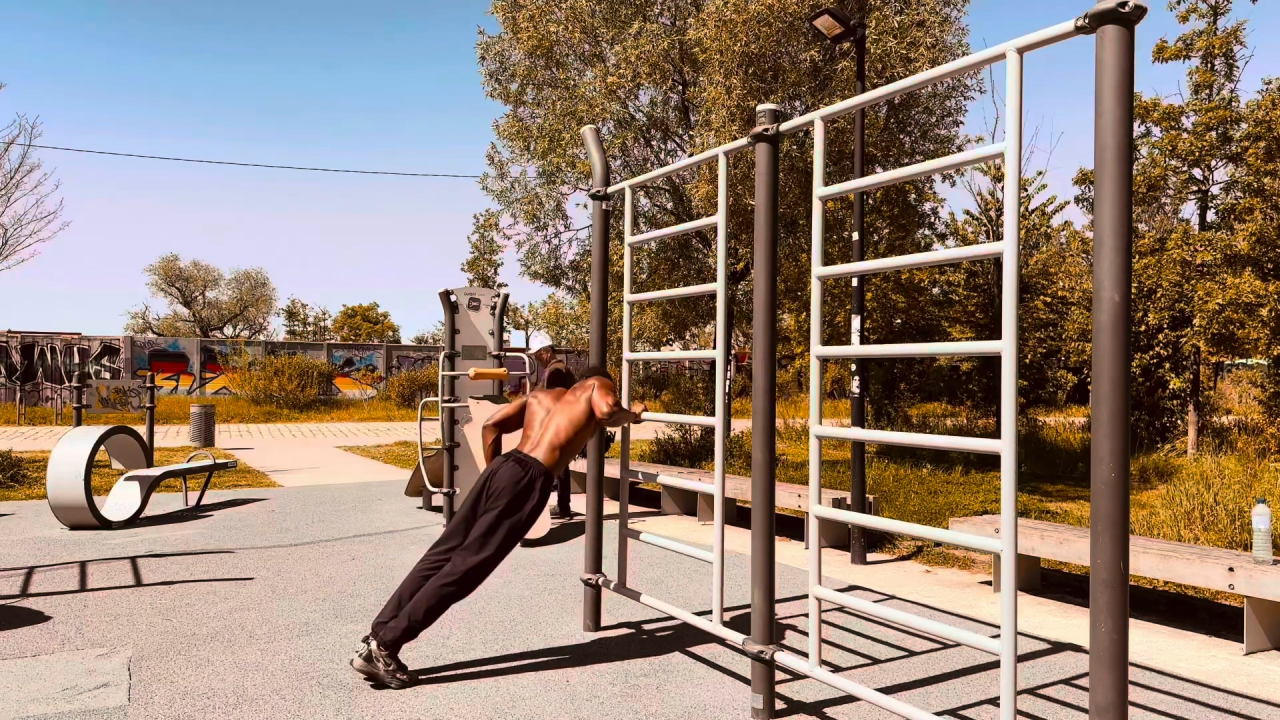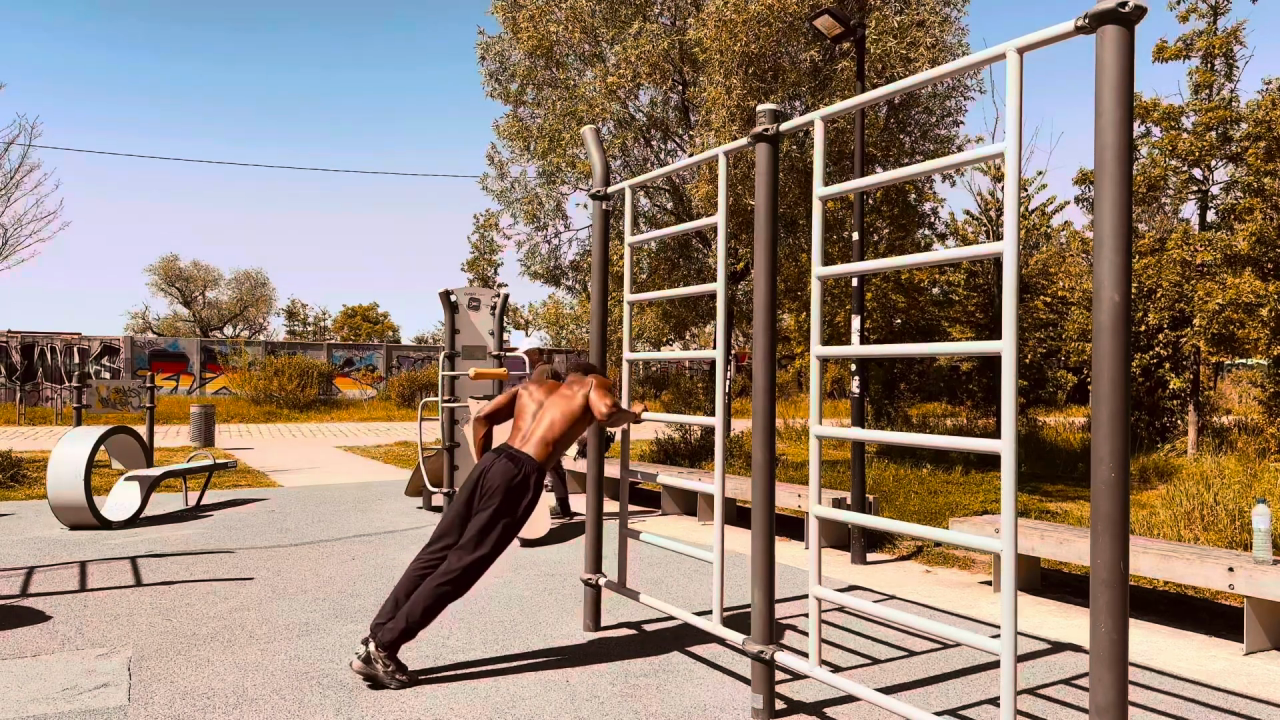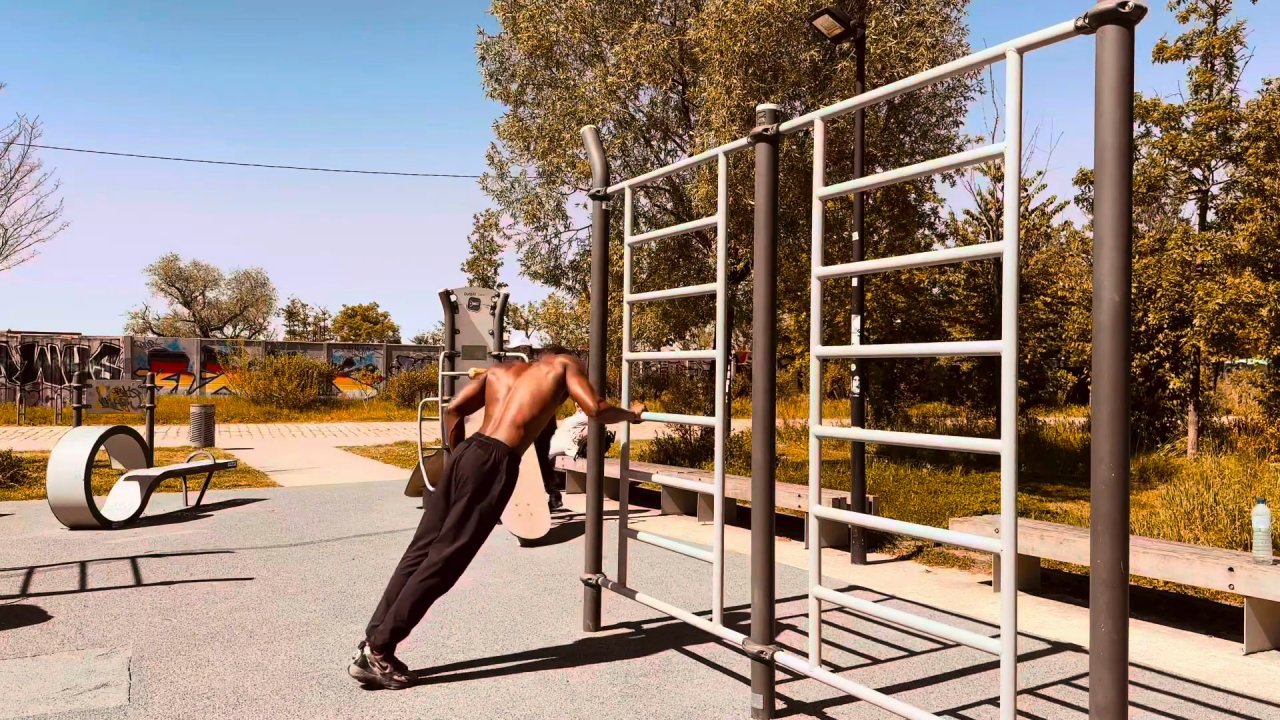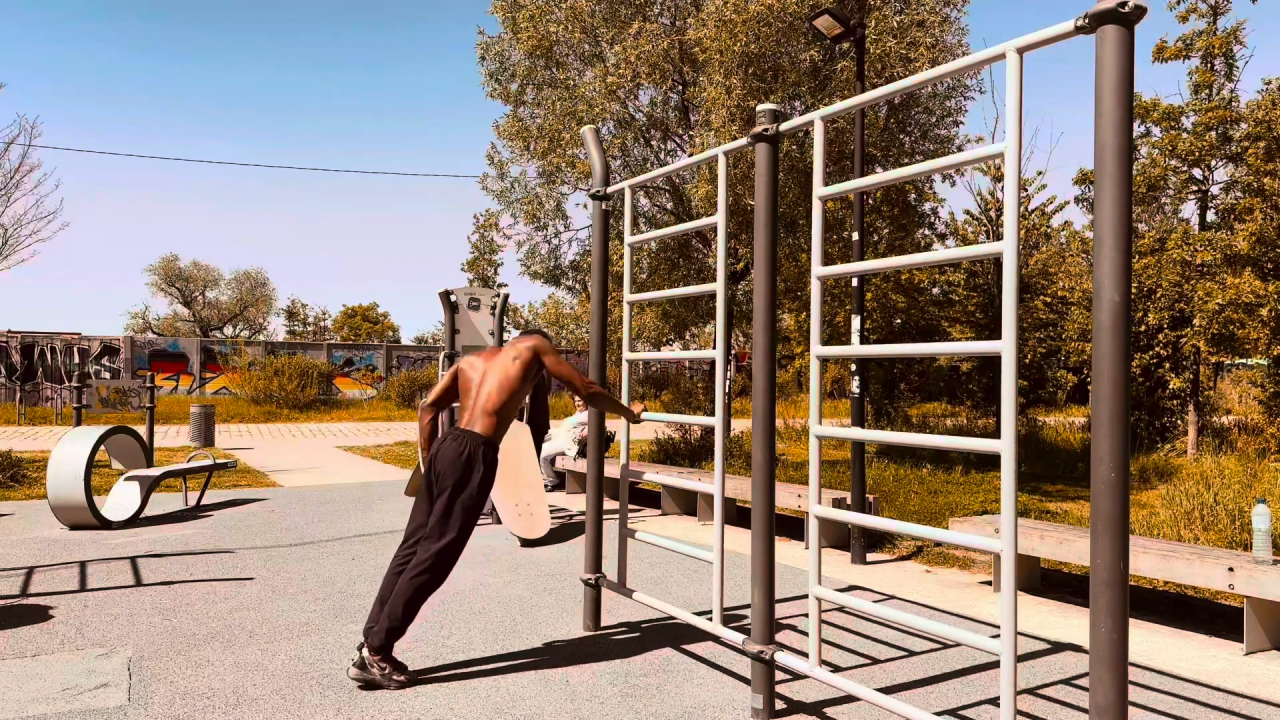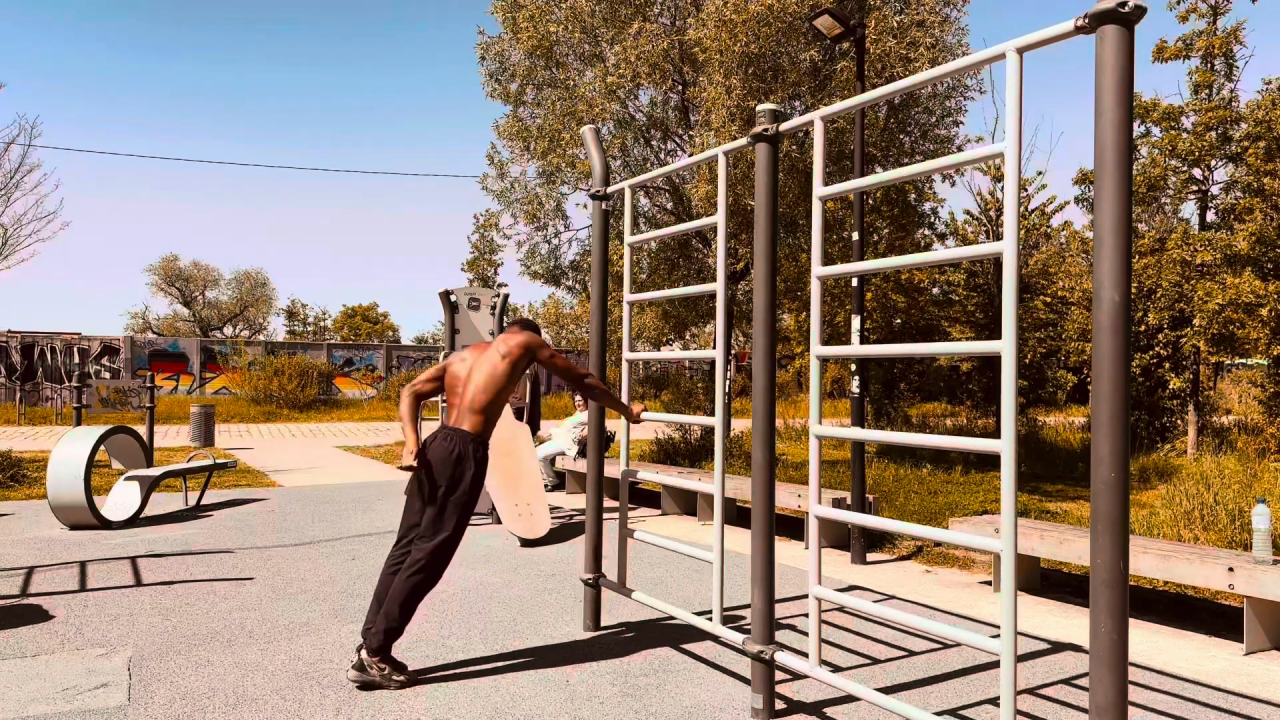
dt=0.3s
person 1, frame 1
left shoulder: (540, 394)
right shoulder: (598, 383)
left elbow: (491, 426)
right elbow: (607, 412)
right wrist: (632, 415)
left hip: (503, 468)
right hip: (529, 480)
left knee: (442, 556)
right knee: (465, 567)
left ankle: (377, 640)
right ankle: (383, 647)
person 1, frame 2
left shoulder: (531, 386)
right shoulder: (594, 382)
left elbow: (482, 419)
right elbow: (606, 413)
right wrist: (631, 414)
left hip: (493, 463)
right hip: (521, 476)
left knee: (435, 555)
right knee: (460, 566)
left ankle: (375, 642)
right ankle: (381, 649)
person 1, frame 3
left shoulder: (499, 370)
right shoulder: (564, 363)
left elbow: (453, 410)
right elbow: (596, 409)
right wrist: (629, 413)
left hip: (467, 452)
right hip: (496, 461)
left knee: (421, 551)
right knee: (444, 559)
left ankle: (372, 646)
right ankle: (377, 652)
person 1, frame 4
left shoulder: (471, 359)
right shoulder: (535, 345)
left elbow: (428, 410)
right elbow: (587, 391)
right wrist: (627, 412)
left hip: (445, 446)
right hip: (474, 454)
left knee: (412, 550)
right knee: (433, 557)
left ankle: (370, 648)
right ankle: (374, 653)
person 1, frame 5
left shoulder: (461, 356)
right shoulder: (525, 340)
left elbow: (411, 392)
right elbow: (583, 382)
left wrist: (410, 441)
right wrist: (626, 411)
left hip: (436, 445)
right hip: (465, 452)
left knee: (406, 550)
right knee: (428, 556)
left ankle: (370, 648)
right ankle: (374, 654)
